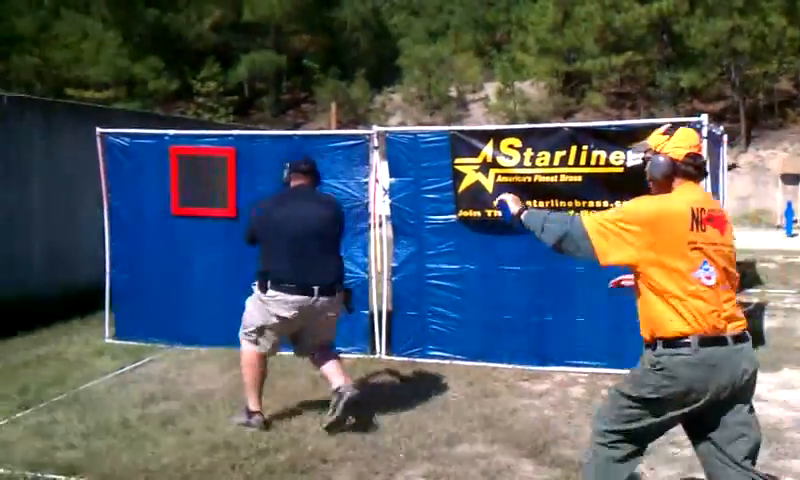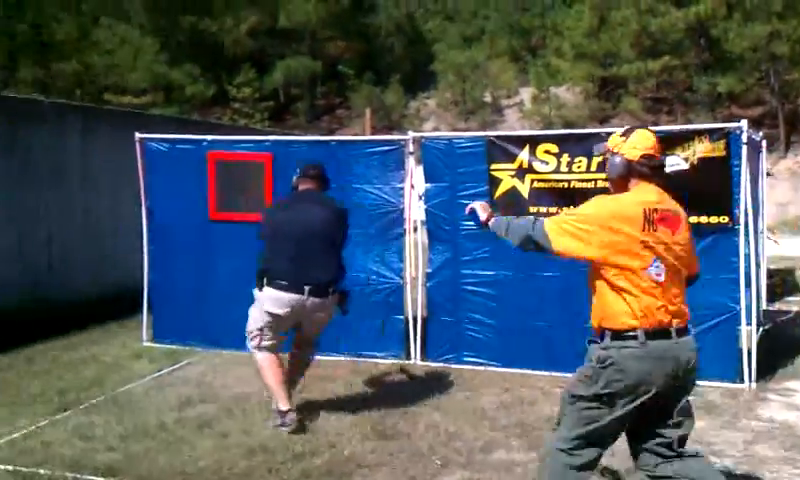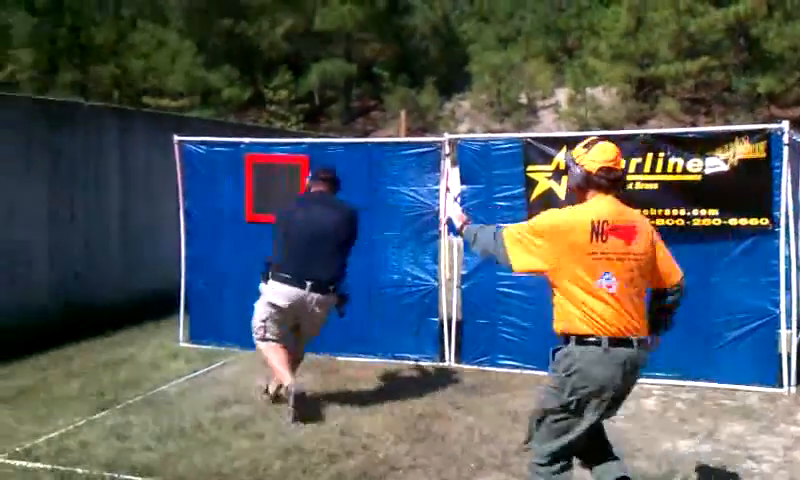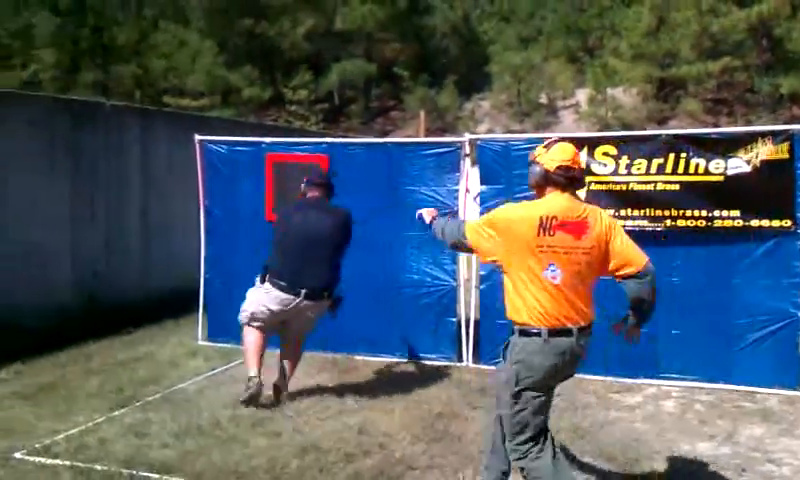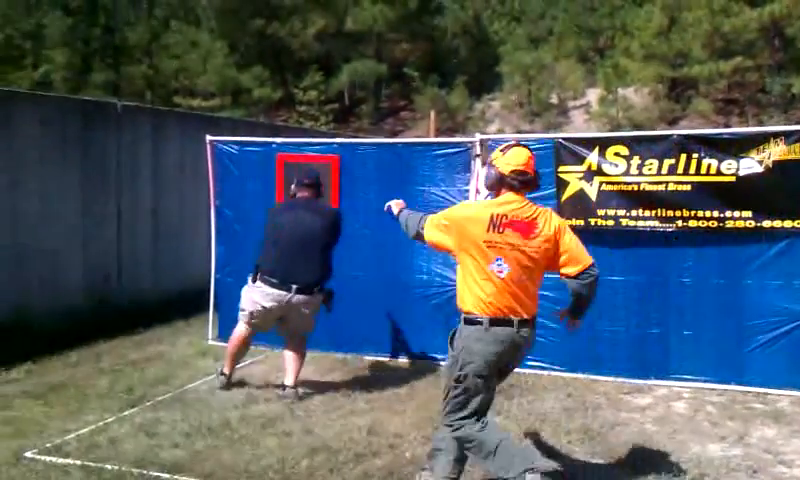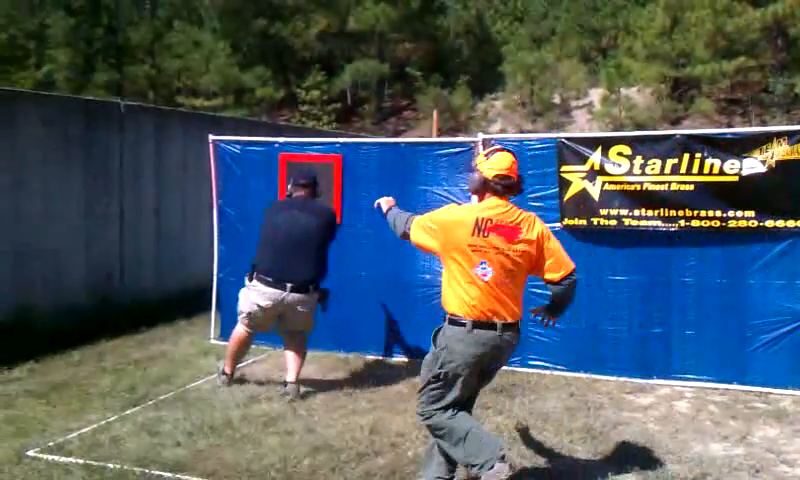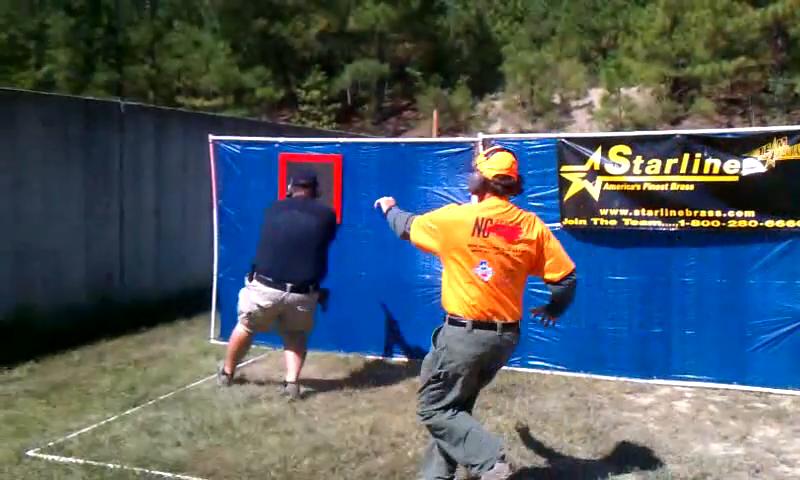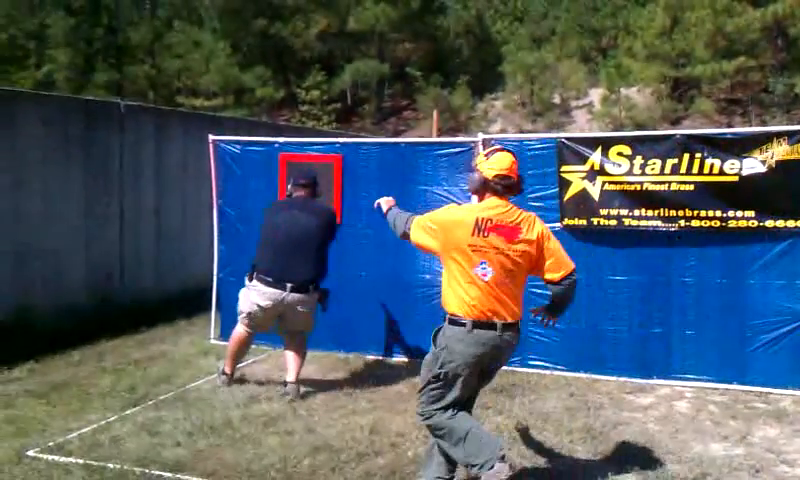
dt=0.1s
person 1, frame 1
left shoulder: (651, 212)
right shoulder: (716, 212)
left elbow: (575, 232)
left wrist: (523, 213)
left hip: (682, 360)
right hip: (736, 357)
left knee: (612, 435)
person 1, frame 2
left shoulder: (609, 211)
right shoulder: (674, 211)
left elbow: (538, 233)
right elbow: (688, 273)
left wrist: (491, 219)
left hip: (628, 352)
right hip: (679, 347)
left knee: (572, 443)
person 1, frame 3
left shoulder: (562, 223)
right shoulder: (639, 224)
left elbow: (497, 242)
right elbow: (672, 288)
left wrist: (464, 227)
right wrist: (650, 329)
left hip: (587, 356)
right hip: (632, 353)
right knee: (583, 433)
person 1, frame 4
left shoulder: (516, 216)
right shoulder: (600, 219)
left elbow: (462, 235)
right elbow: (641, 273)
left wrist: (434, 220)
right wrist: (636, 318)
left hip: (535, 343)
right hip: (575, 339)
left knee: (525, 442)
right knee: (510, 412)
person 1, frame 5
left shoulder: (469, 215)
right shoulder: (549, 221)
left elbow: (421, 227)
right elbow: (586, 273)
left wrist: (400, 211)
right wrist: (576, 310)
left hip: (480, 332)
right hip: (522, 333)
left knee: (463, 417)
right knee: (466, 407)
person 1, frame 6
left shoulder: (454, 218)
right shoulder: (532, 226)
left elbow: (408, 226)
right elbow: (566, 278)
left wrist: (389, 209)
right wrist: (554, 308)
left hip: (464, 333)
right hip: (506, 336)
left knee: (434, 407)
right knee: (452, 404)
person 1, frame 7
left shoulder: (453, 218)
right shoulder: (533, 225)
left elbow: (408, 226)
right elbow: (566, 277)
left wrist: (389, 209)
right wrist: (553, 308)
left hip: (464, 333)
right hip: (507, 336)
left knee: (434, 407)
right knee: (453, 406)
person 1, frame 8
left shoulder: (453, 218)
right shoulder: (533, 226)
left elbow: (408, 226)
right elbow: (566, 277)
left wrist: (389, 209)
right wrist: (554, 308)
left hip: (464, 333)
right hip: (507, 336)
left knee: (434, 407)
right knee: (454, 406)
person 2, frame 1
left shoulder: (266, 207)
right shoulder: (333, 207)
left elbow: (250, 239)
left hip: (280, 295)
right hip: (326, 297)
left knee: (252, 342)
right knee: (319, 348)
left ankle: (254, 412)
right ankle: (342, 387)
person 2, frame 2
left shoulder: (276, 211)
right shoulder: (338, 212)
left hip: (278, 293)
right hip: (322, 296)
left knee: (263, 348)
right knee: (305, 339)
left ankle: (285, 411)
right ankle: (284, 397)
person 2, frame 3
left shoulder: (290, 210)
right shoulder: (347, 213)
left hip: (282, 287)
right hip: (323, 295)
left knee: (267, 339)
right knee: (298, 339)
left ankle: (289, 386)
right ankle: (277, 390)
person 2, frame 4
left shoulder: (287, 213)
right shoulder: (342, 218)
left hip: (277, 290)
right hip: (315, 299)
left knee: (252, 323)
right knee: (293, 338)
left ankle: (253, 379)
right ankle: (281, 387)
person 2, frame 5
left shoulder: (277, 211)
right shoulder: (331, 216)
left hip: (268, 287)
right hip: (306, 295)
left knee: (246, 326)
right knee: (296, 335)
left ankle: (225, 373)
right ankle: (290, 385)
person 2, frame 6
left shoulder: (273, 210)
right shoulder: (326, 215)
left hip: (264, 287)
right hip: (302, 293)
left knee: (245, 327)
right knee: (296, 335)
left ankle: (226, 373)
right ankle: (291, 382)
person 2, frame 7
left shoulder: (273, 210)
right shoulder: (326, 214)
left hip: (265, 287)
right hip: (302, 293)
left knee: (245, 327)
right knee: (296, 334)
left ankle: (226, 372)
right ankle: (292, 382)
person 2, frame 8
left shoulder: (273, 210)
right shoulder: (326, 214)
left hip: (264, 287)
right hip: (302, 293)
left knee: (245, 327)
right knee: (296, 335)
left ankle: (226, 373)
right ankle: (292, 382)
